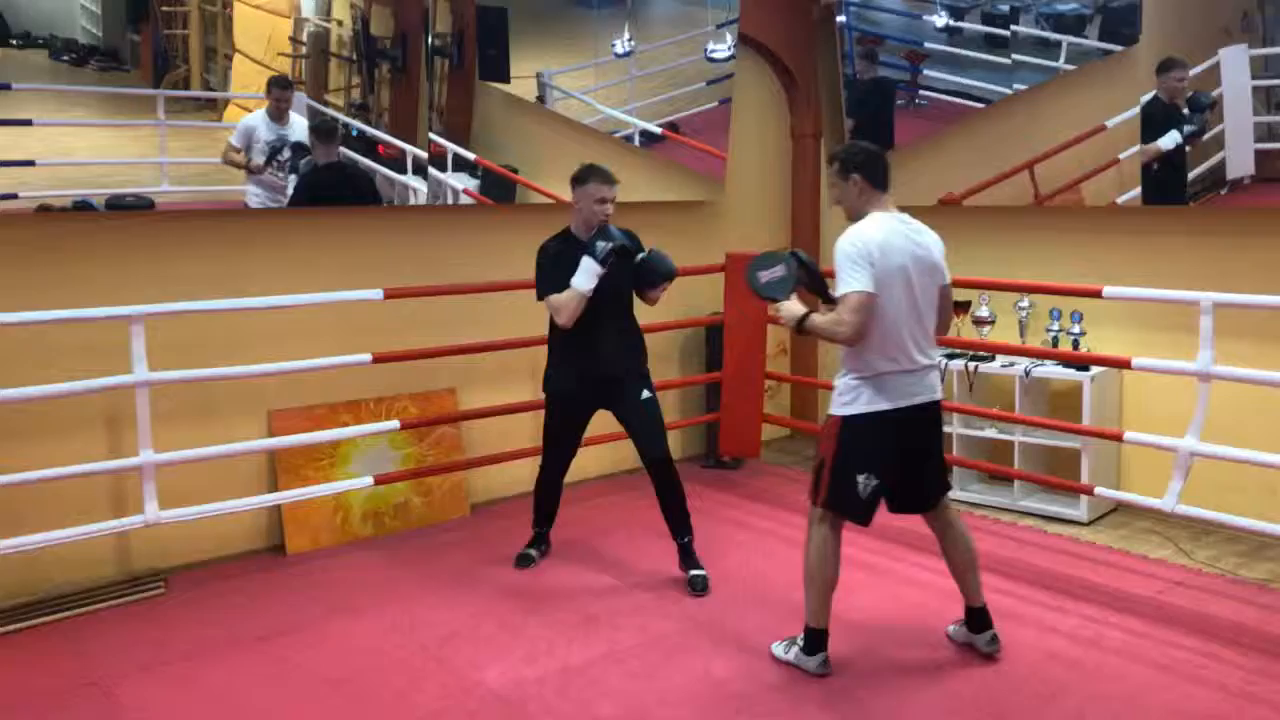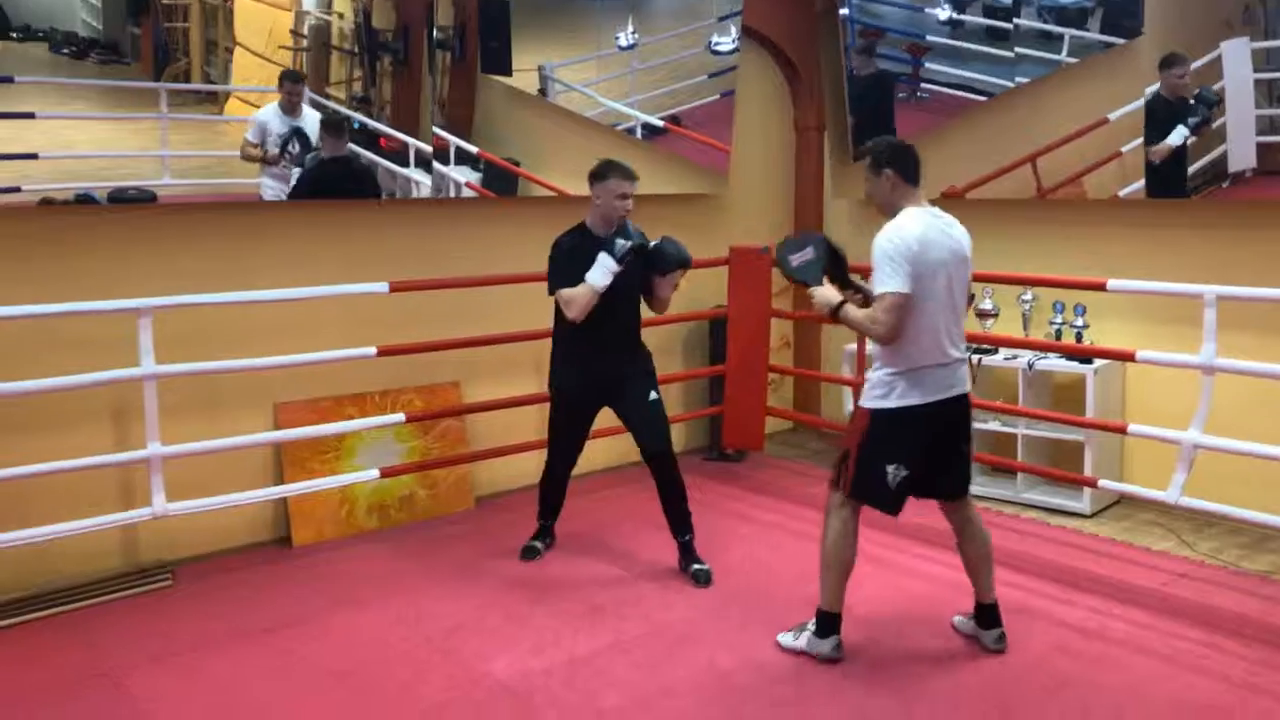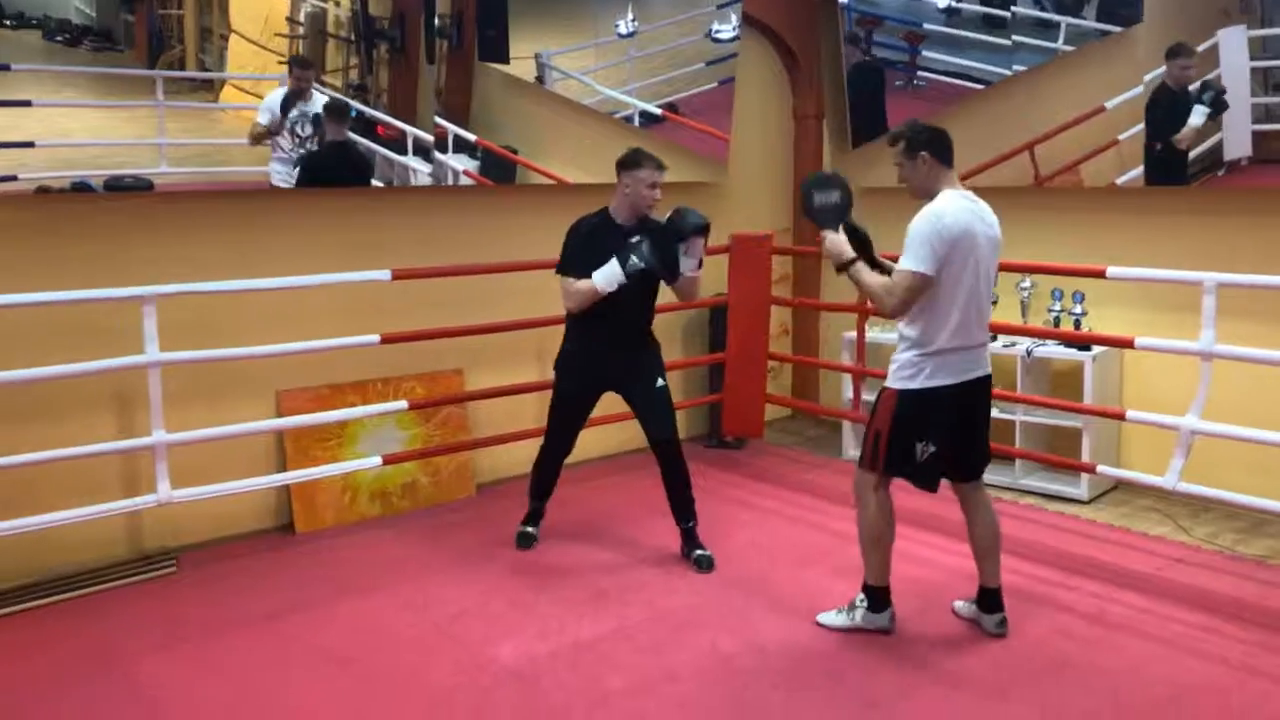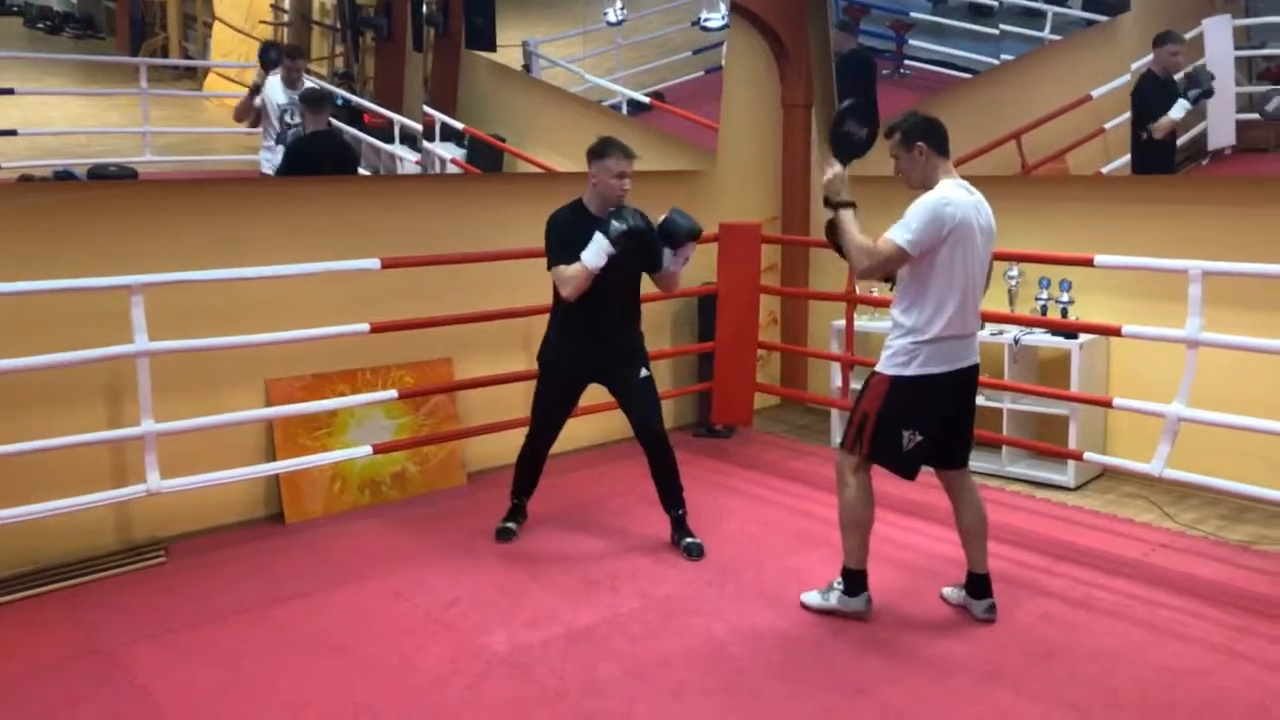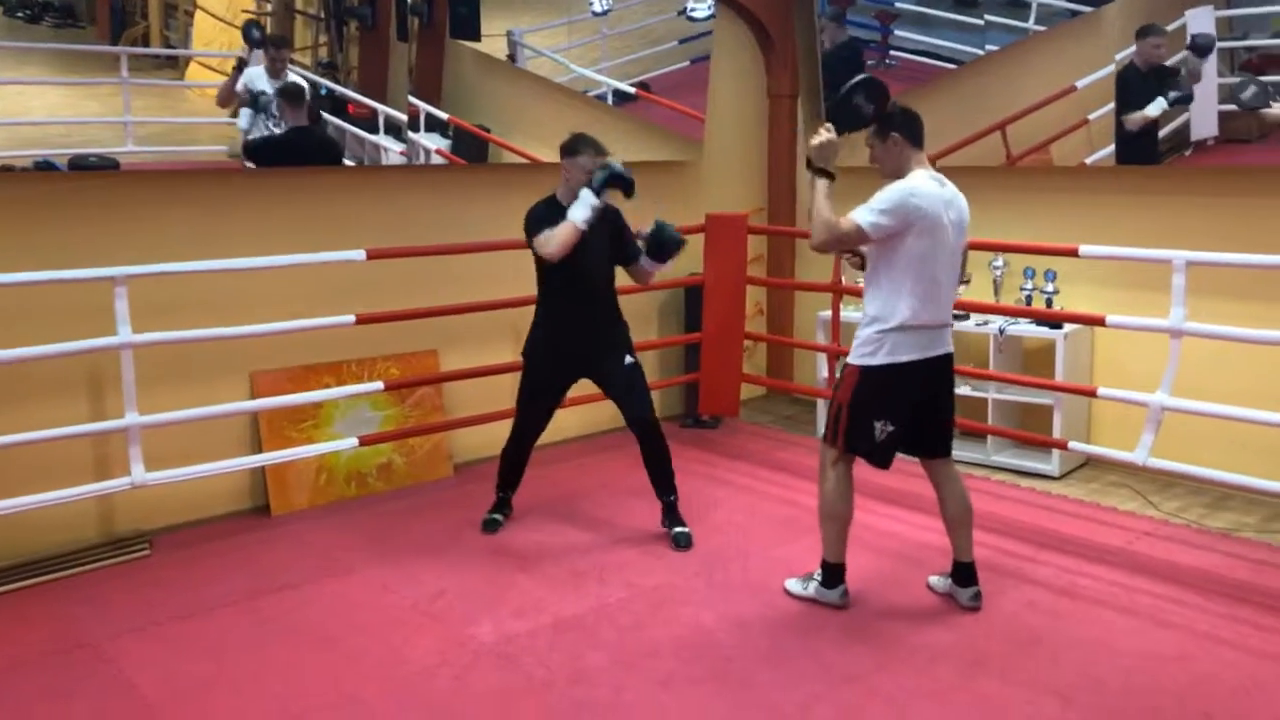
dt=0.2s
person 1, frame 1
left shoulder: (857, 240)
right shoulder: (928, 239)
left elbow: (849, 329)
left wrist: (801, 317)
left hip: (865, 406)
right hip: (922, 399)
left knee: (824, 517)
right knee: (938, 510)
left ankle: (812, 645)
right ankle: (979, 623)
person 1, frame 2
left shoulder: (896, 237)
right shoulder: (955, 232)
left elbow: (884, 329)
left wrist: (836, 305)
left hip: (897, 398)
right hip: (951, 391)
left knee: (842, 502)
right knee: (958, 504)
left ankle: (825, 629)
right ankle: (987, 620)
person 1, frame 3
left shoulder: (935, 218)
right shoulder: (984, 215)
left elbow: (894, 303)
left wrist: (847, 260)
right wrist: (894, 275)
left hip: (922, 378)
right hip: (972, 373)
left knee: (871, 479)
right knee: (970, 486)
left ankle: (875, 604)
right ankle: (990, 604)
person 1, frame 4
left shoulder: (936, 205)
right shoulder: (978, 205)
left elbow: (865, 264)
left wrist: (841, 203)
right wrist: (903, 270)
left hip: (913, 366)
right hip: (960, 362)
left knee: (853, 463)
right knee: (955, 473)
left ankle: (852, 587)
right ankle: (979, 590)
person 1, frame 5
left shoulder: (902, 197)
right shoulder: (954, 199)
left elbow: (824, 238)
left wrist: (822, 170)
left hip: (886, 355)
right hip: (936, 352)
left knee: (835, 458)
right knee: (939, 462)
left ankle: (831, 580)
right ankle: (965, 578)
person 2, frame 1
left shoulder: (627, 241)
right shoulder: (554, 251)
left elbow: (648, 298)
right elbow: (563, 315)
left wrist: (659, 281)
right wrist: (594, 263)
left hip: (626, 370)
right hip: (571, 377)
left knee: (659, 458)
right knee: (554, 463)
left ankle: (687, 551)
right ankle: (540, 536)
person 2, frame 2
left shoulder: (638, 242)
right shoulder: (568, 245)
left elbow: (658, 306)
right elbow: (574, 310)
left wrist: (666, 277)
right wrist: (610, 261)
left hip: (631, 369)
right hip: (576, 374)
left knee: (661, 456)
right knee: (560, 458)
left ankle: (687, 548)
right ankle: (546, 528)
person 2, frame 3
left shoulder: (661, 235)
right shoulder: (586, 231)
left elbow: (688, 295)
right elbow: (571, 300)
left wrist: (692, 252)
right wrist: (618, 269)
left hip: (639, 358)
right hip: (584, 359)
left knee: (667, 444)
right knee: (558, 441)
left ankle: (689, 534)
right ankle: (535, 511)
person 2, frame 4
left shoulder: (635, 225)
right shoulder: (564, 222)
left elbow: (667, 284)
right elbow: (568, 289)
left wrist: (678, 251)
right wrist: (605, 240)
left hip: (624, 350)
right hip: (568, 351)
left knee: (653, 434)
right knee: (540, 435)
left ankle: (679, 523)
right ankle: (517, 507)
person 2, frame 5
left shoulder: (610, 217)
right shoulder: (544, 212)
left elbow: (641, 276)
right elbow: (551, 250)
left wrist: (653, 257)
right wrist: (589, 197)
left hip: (608, 341)
right hip: (553, 346)
left knee: (645, 421)
right knee: (527, 428)
left ankle: (671, 510)
right ankle: (503, 499)
